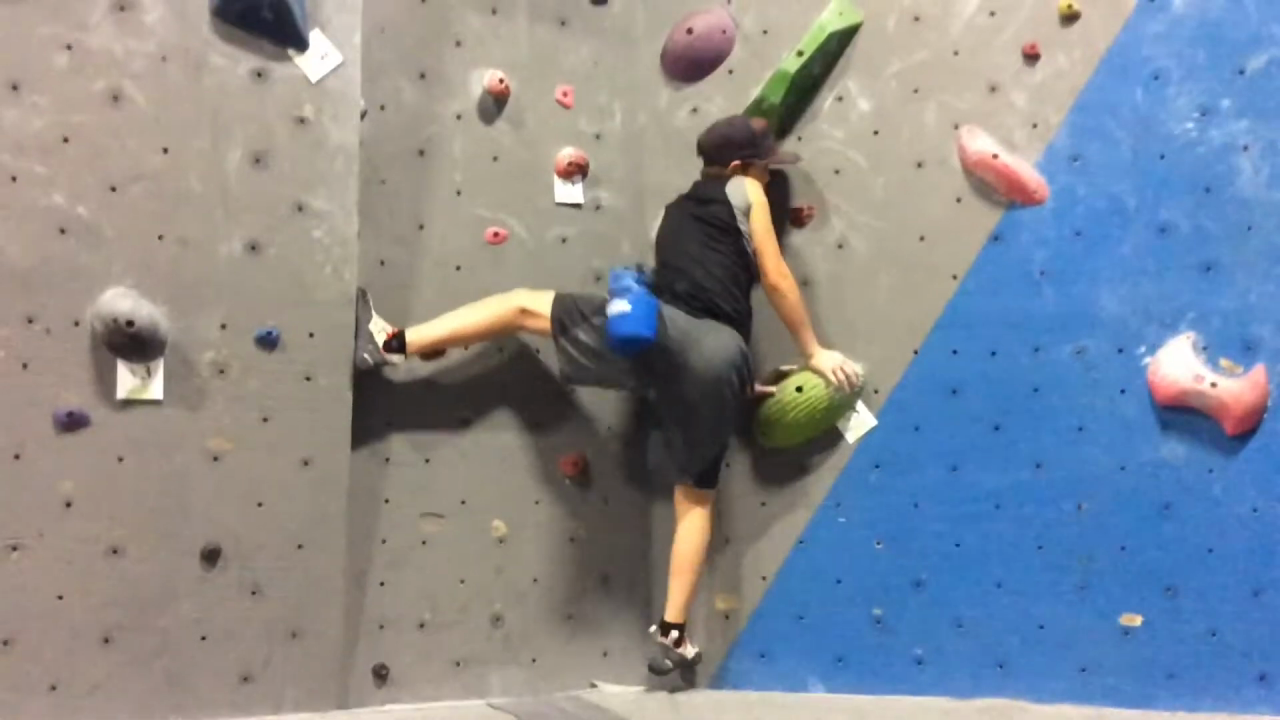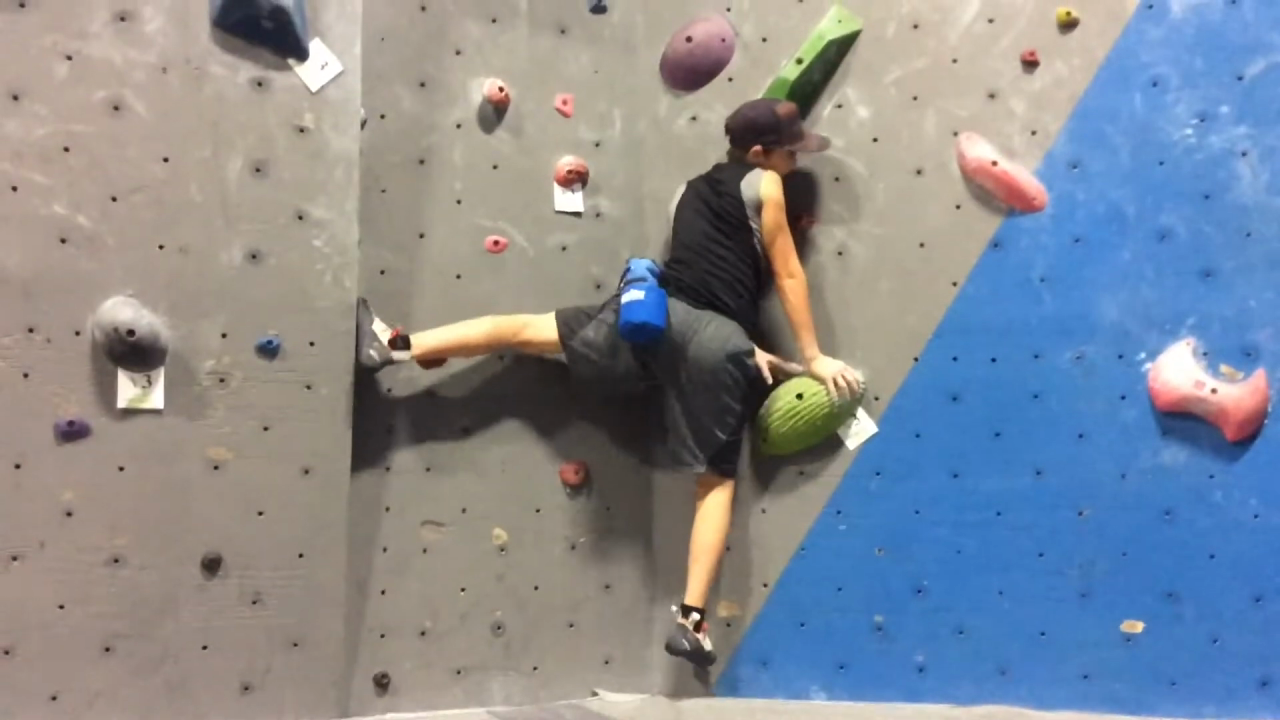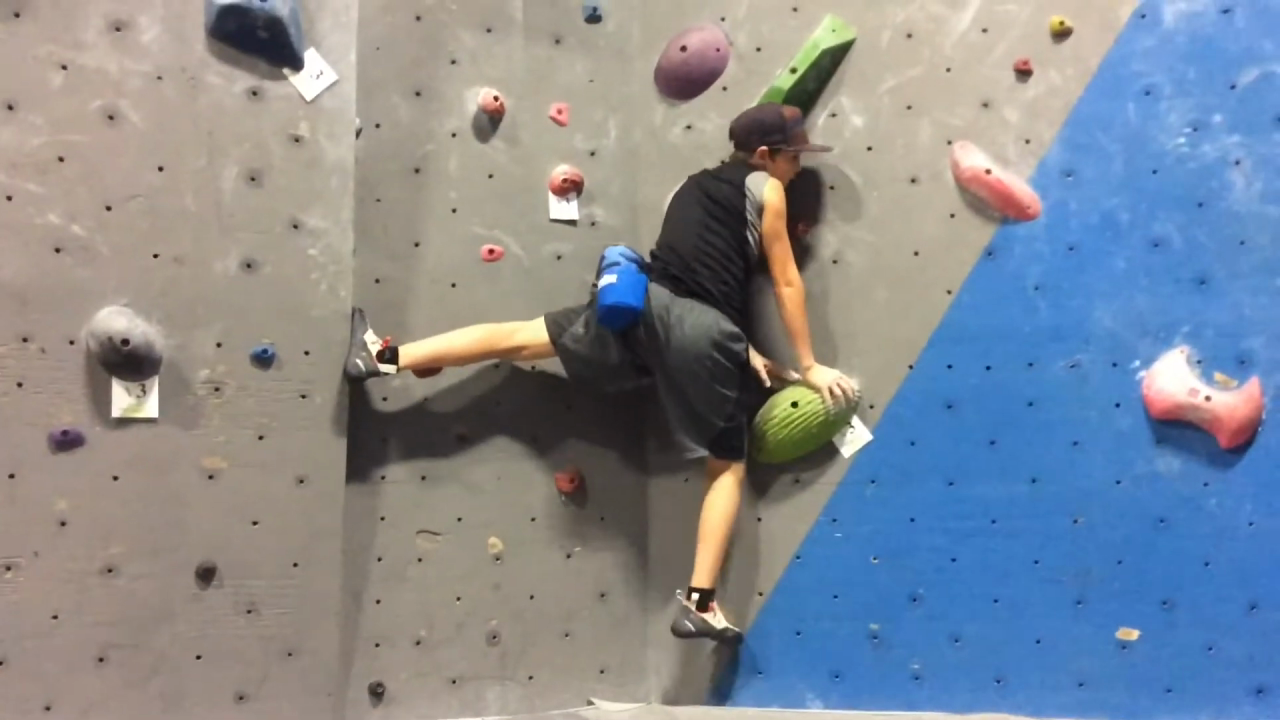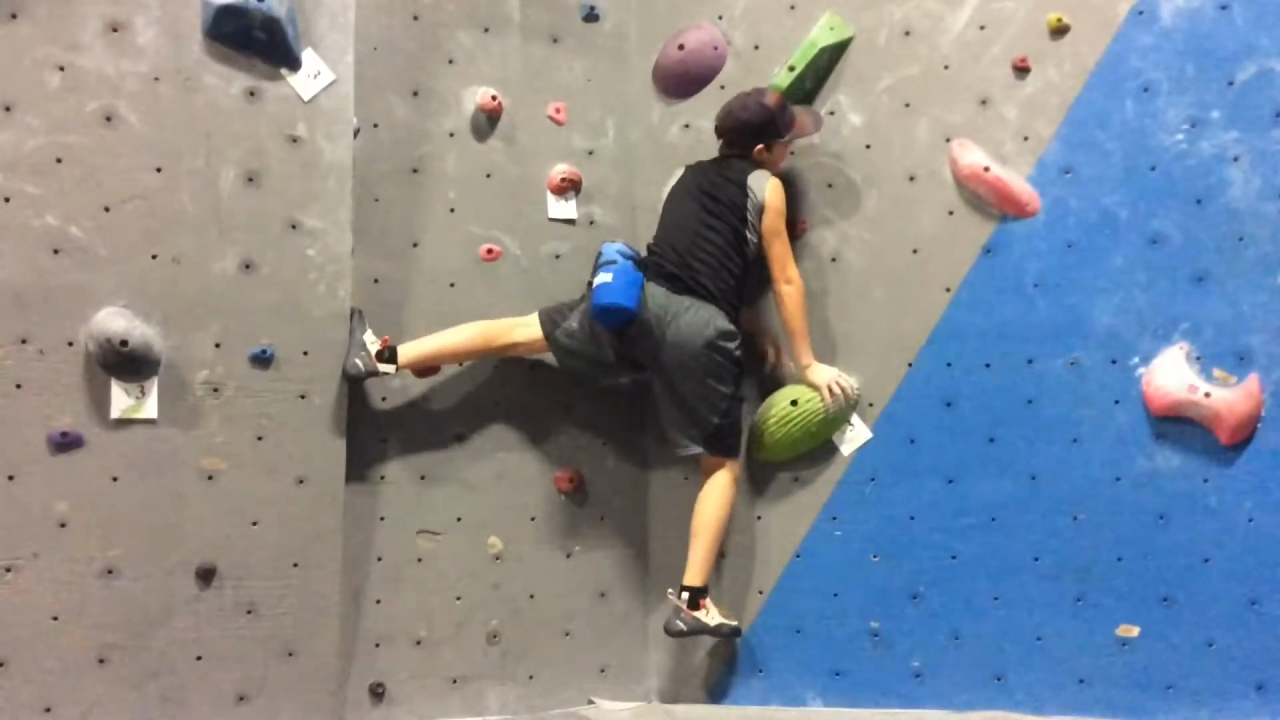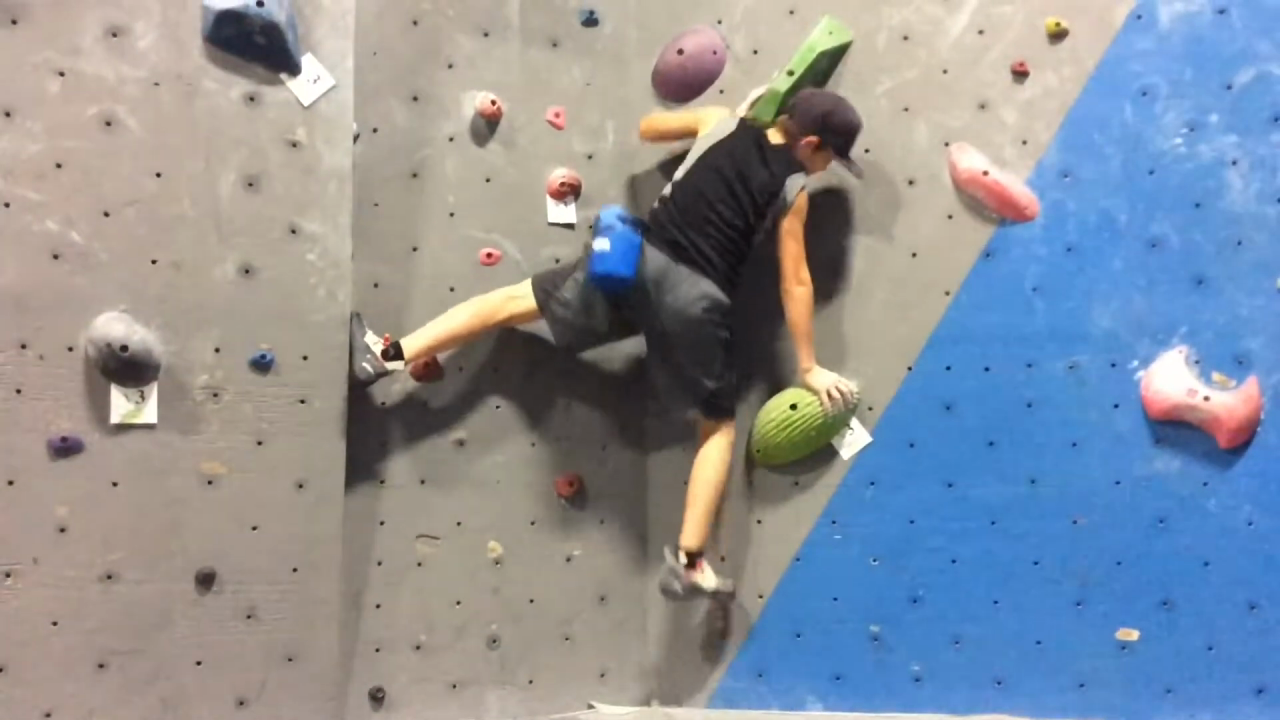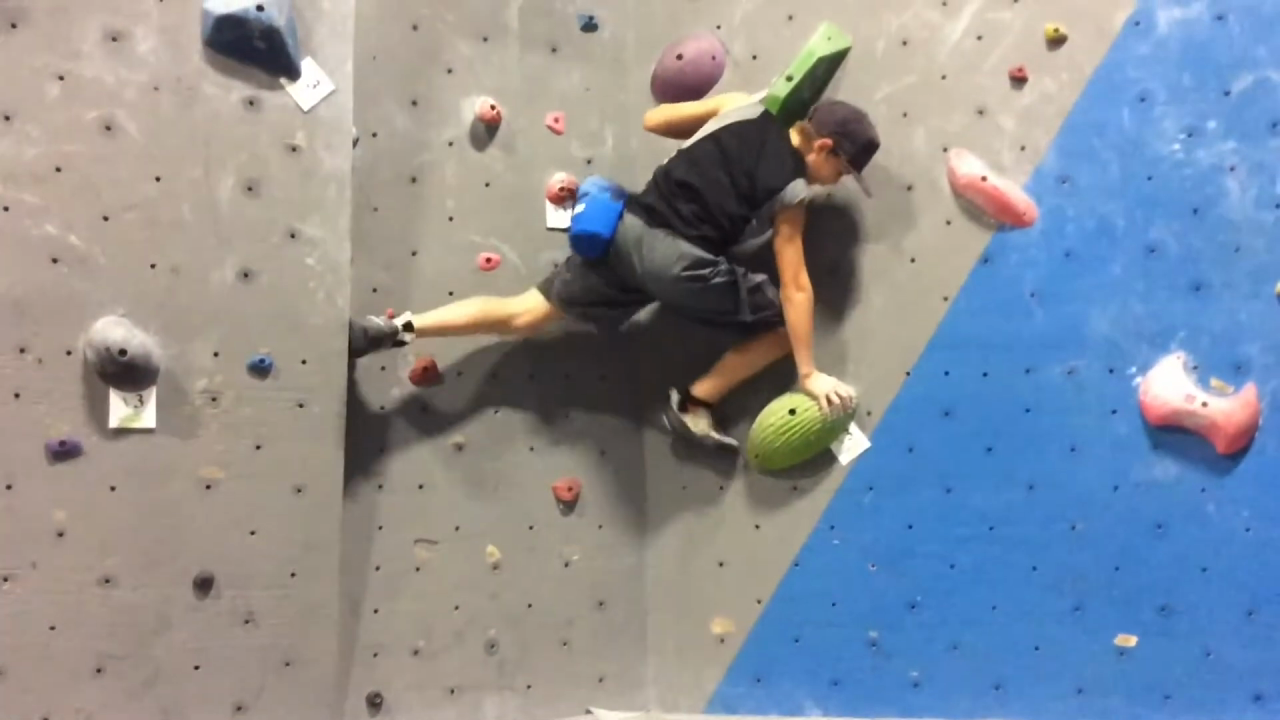
dt=0.7s
person 1, frame 1
left shoulder: (674, 212)
right shoulder: (746, 192)
right elbow: (776, 280)
left wrist: (736, 382)
right wrist: (814, 352)
left hip: (652, 322)
right hip: (717, 354)
left knee: (523, 304)
right knee: (696, 498)
left ankle: (391, 342)
right ankle: (671, 635)
person 1, frame 2
left shoulder: (694, 190)
right shoulder: (764, 185)
right elbow: (788, 276)
left wrist: (745, 348)
right wrist: (813, 357)
left hip: (658, 310)
right hip: (715, 344)
left knee: (525, 330)
right knee: (717, 484)
left ankle: (393, 344)
right ankle: (691, 621)
person 1, frame 3
left shoulder: (694, 184)
right shoulder: (766, 188)
right elbow: (786, 282)
left wrist: (743, 350)
right wrist: (808, 366)
left hip: (645, 300)
right hip: (703, 332)
left knee: (520, 336)
right knee: (728, 468)
left ankle: (384, 355)
right ankle: (699, 603)
person 1, frame 4
left shoulder: (690, 175)
right shoulder: (766, 188)
right elbow: (785, 280)
left wrist: (739, 320)
right wrist: (807, 363)
left hip: (640, 296)
right hip: (701, 330)
left knee: (516, 333)
right knee: (722, 466)
left ankle: (382, 355)
right ankle: (692, 601)
person 1, frame 5
left shoulder: (723, 123)
right shoulder: (793, 188)
left elbow: (647, 127)
right elbow: (795, 284)
right wrist: (809, 369)
left hip: (638, 260)
right hip: (696, 300)
left knee: (511, 301)
right knee: (719, 428)
left ankle: (387, 354)
right ankle: (689, 558)
person 1, frame 6
left shoulder: (741, 107)
right shoulder: (793, 188)
left elbow: (653, 120)
right elbow: (795, 287)
right wrist: (808, 373)
left hip: (628, 226)
right hip: (681, 263)
left knee: (520, 313)
right knee: (782, 326)
left ankle: (397, 327)
right ankle: (692, 405)
